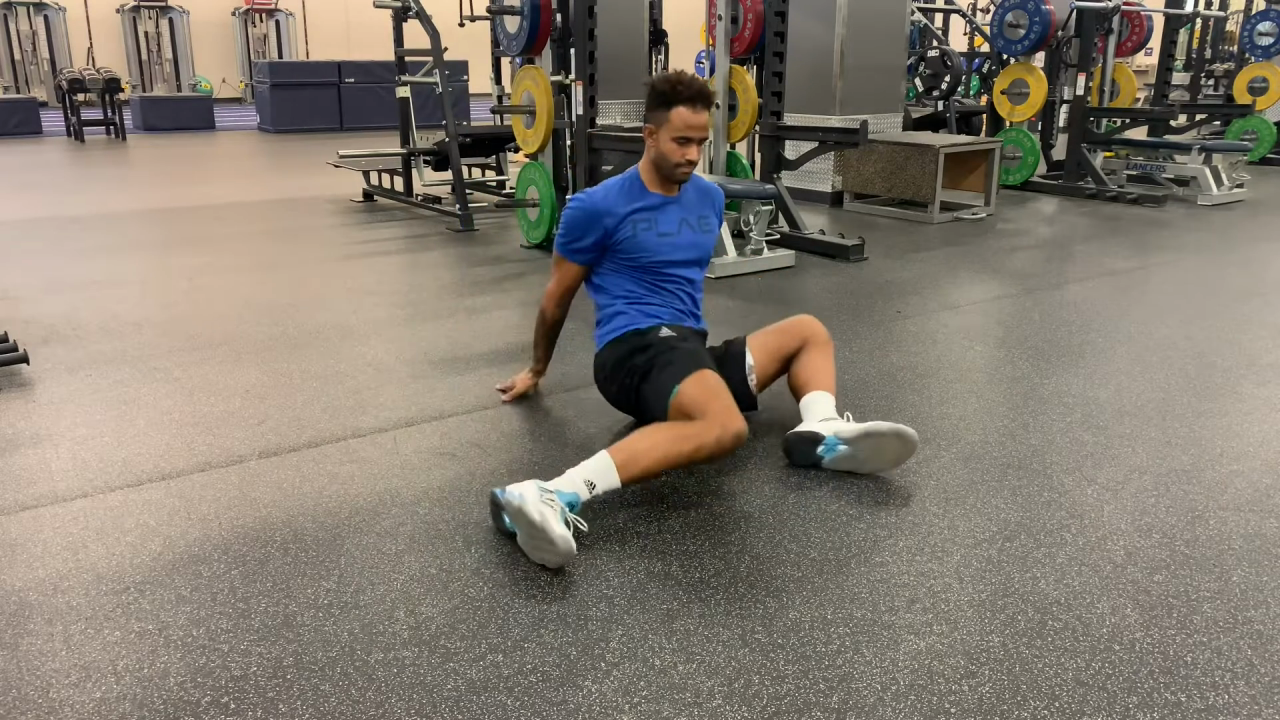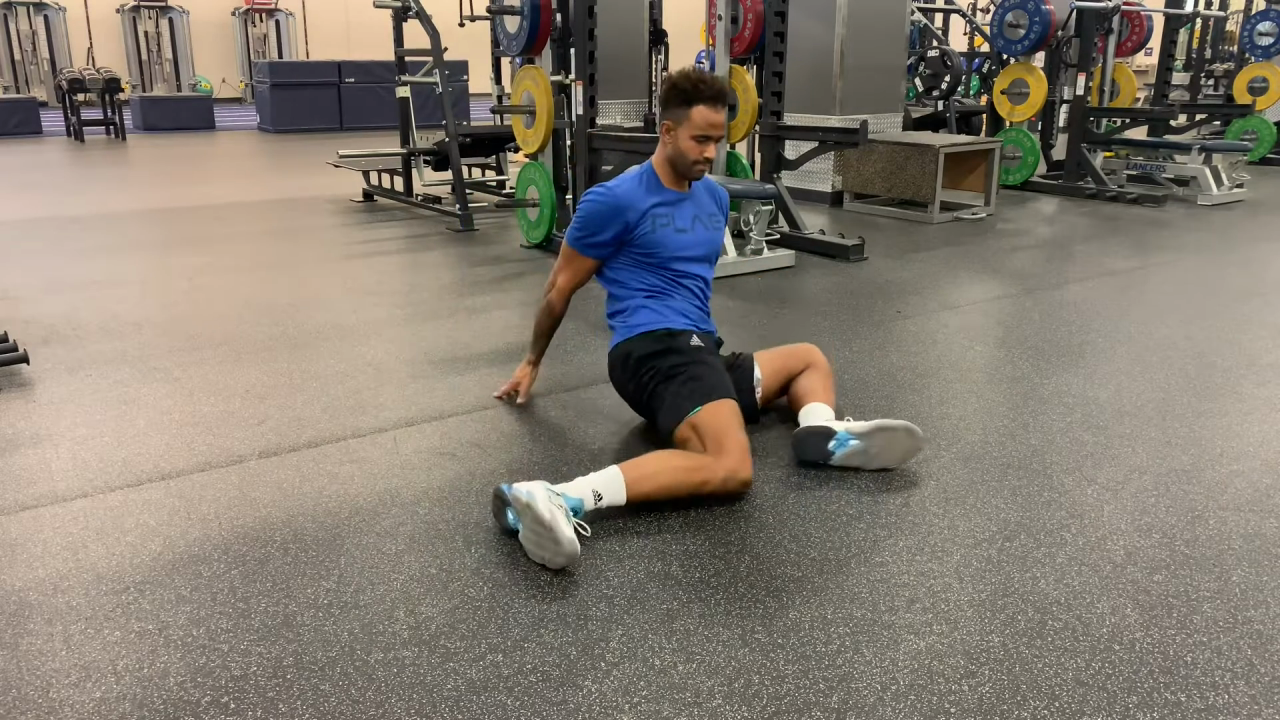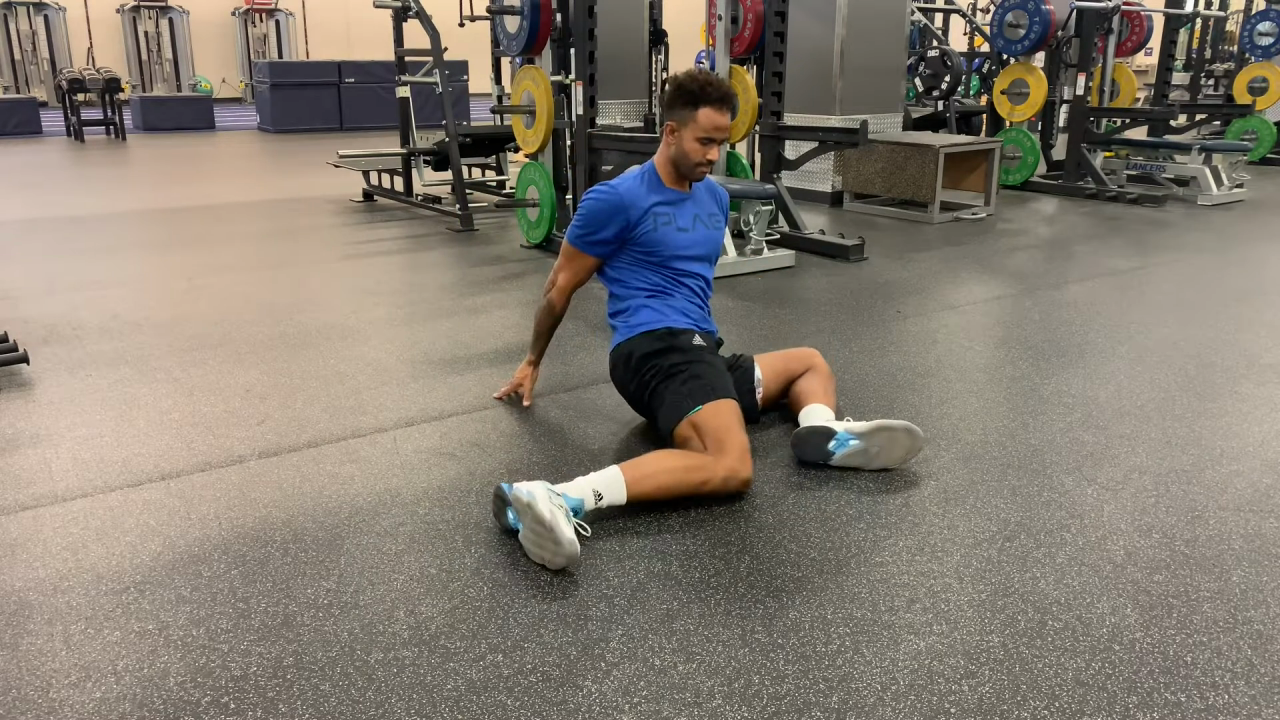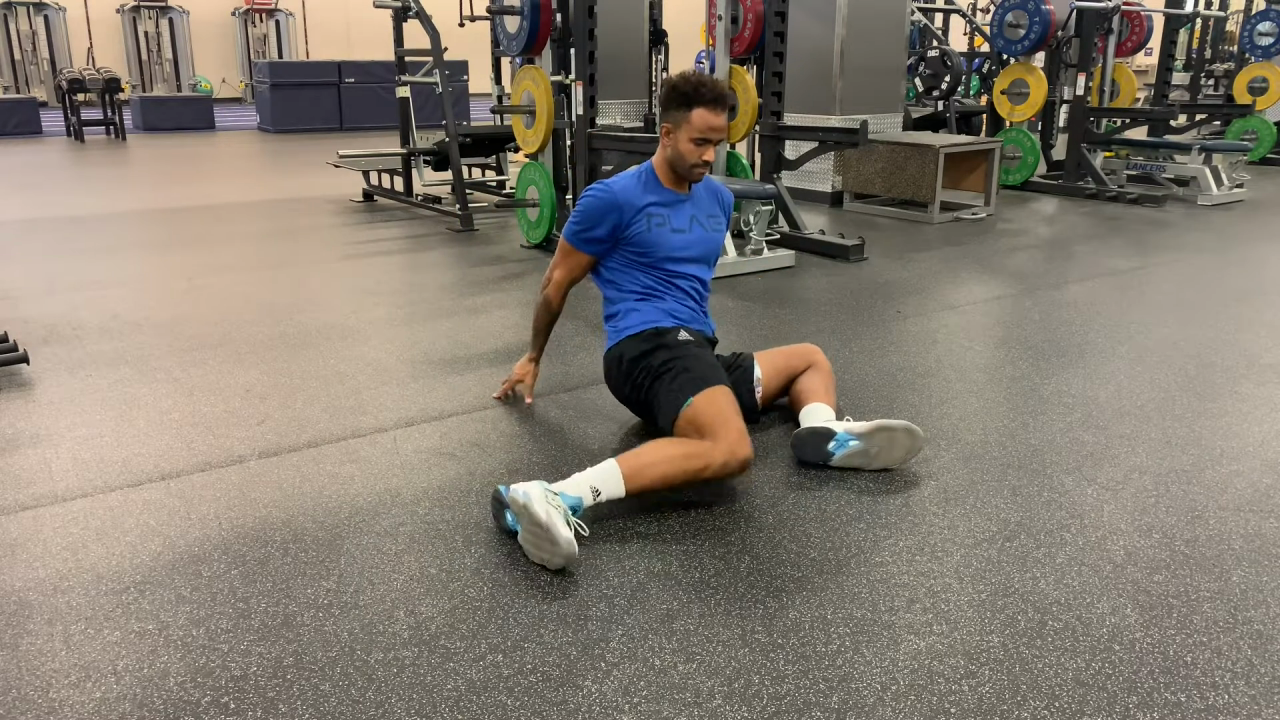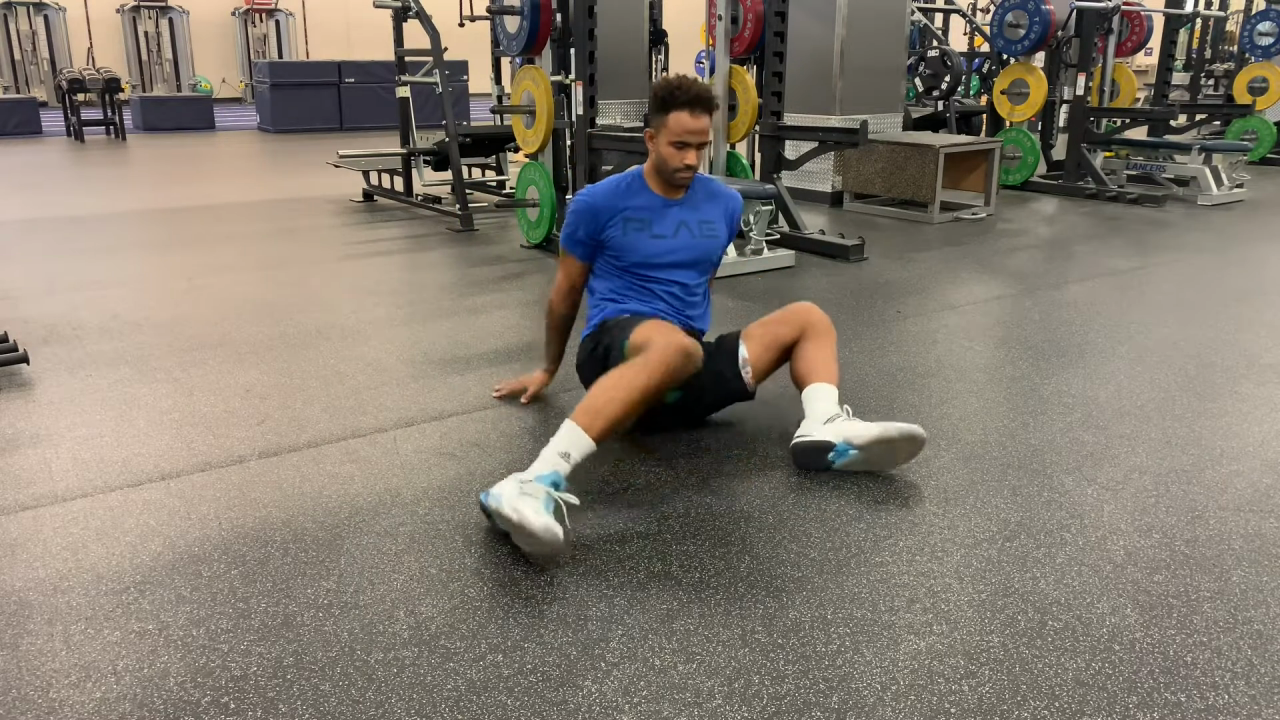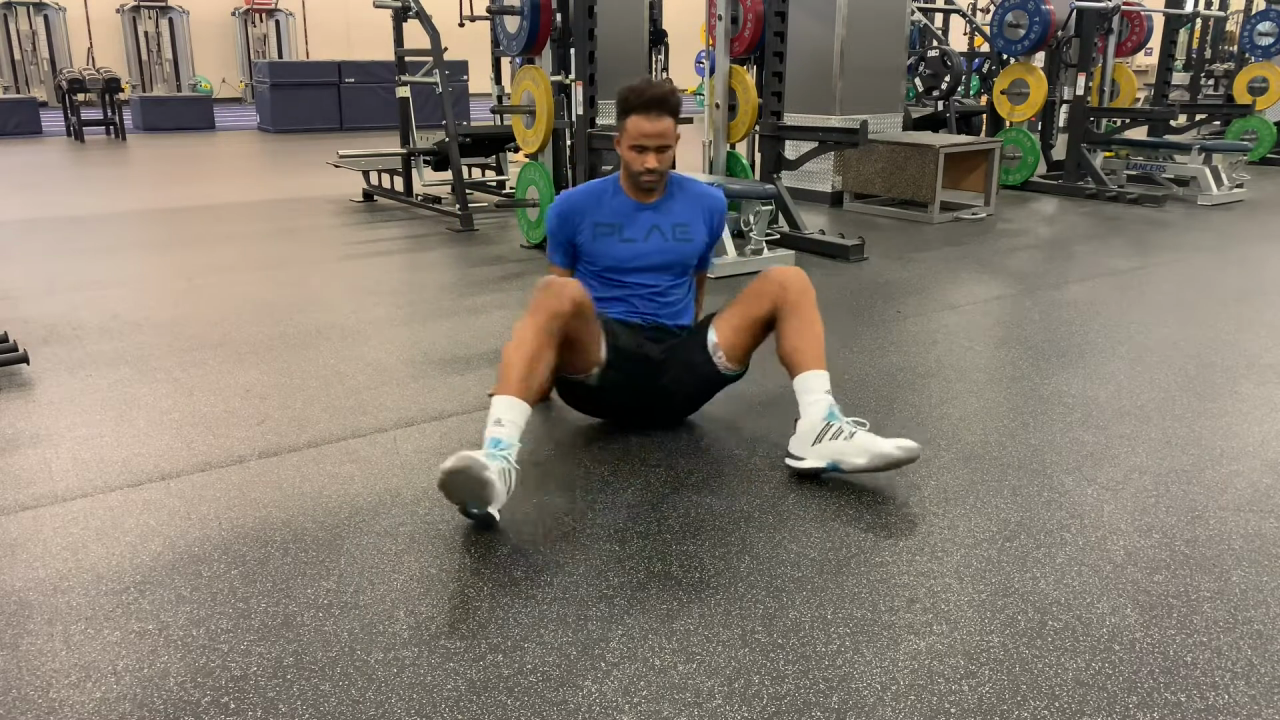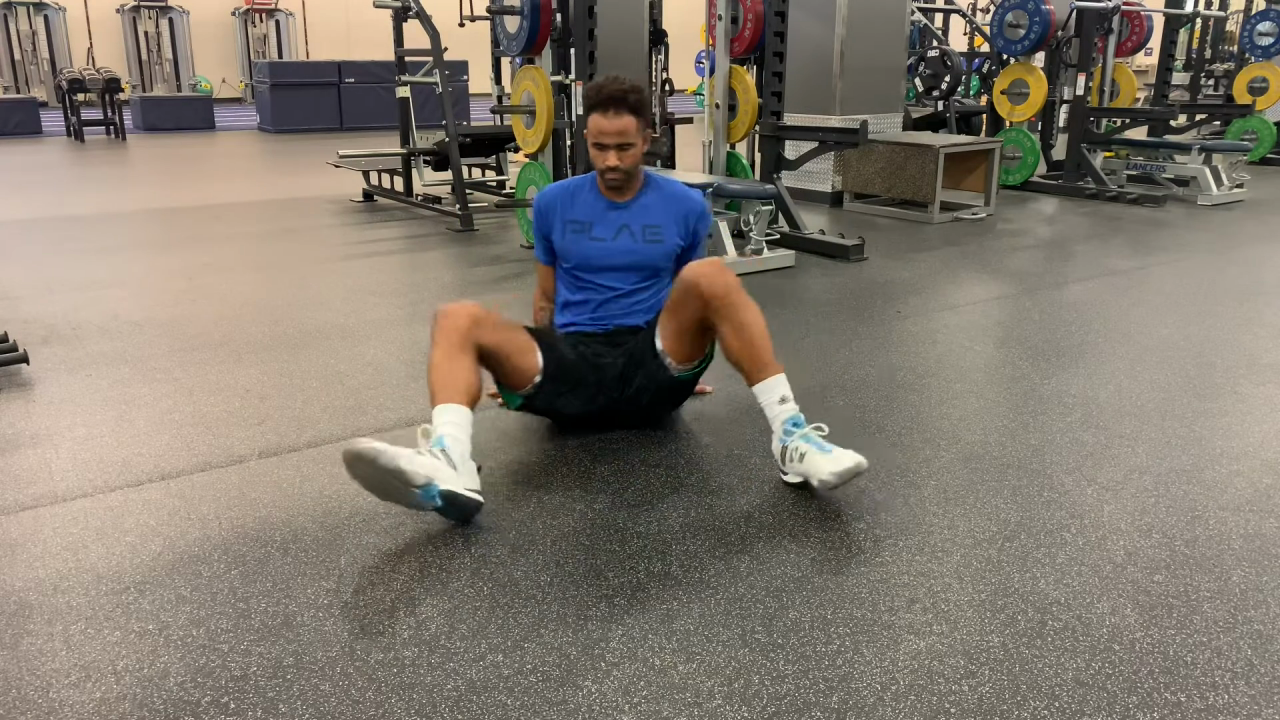
dt=0.3s
person 1, frame 1
left shoulder: (709, 199)
right shoulder: (598, 206)
right elbow: (557, 295)
right wrist: (536, 369)
left hip: (688, 349)
right hip: (635, 350)
left knee: (808, 331)
right knee: (725, 429)
left ankle: (823, 431)
right ankle: (553, 496)
person 1, frame 2
left shoulder: (714, 198)
right shoulder: (615, 201)
right elbow: (561, 287)
right wrist: (532, 362)
left hip: (694, 351)
right hip: (658, 351)
left knee: (811, 359)
right knee: (729, 471)
left ankle: (826, 435)
right ankle: (558, 501)
person 1, frame 3
left shoulder: (715, 198)
right shoulder: (617, 200)
right elbow: (561, 285)
right wrist: (532, 362)
left hip: (696, 351)
right hip: (660, 350)
left knee: (810, 363)
right knee: (729, 470)
left ankle: (825, 434)
right ankle: (560, 500)
person 1, frame 4
left shoulder: (718, 199)
right shoulder: (614, 198)
right elbow: (557, 281)
right wrist: (533, 357)
left hip: (692, 352)
right hip: (649, 349)
left knee: (810, 358)
right knee: (728, 452)
left ankle: (827, 434)
right ankle: (555, 499)
person 1, frame 5
left shoulder: (725, 203)
right shoulder: (599, 203)
right elbow: (565, 290)
right wrist: (548, 369)
left hip: (689, 350)
right hip: (618, 348)
left knee: (808, 319)
right knee: (674, 348)
left ankle: (826, 433)
right ankle: (537, 485)
person 1, frame 6
left shoulder: (706, 205)
right shoulder: (574, 207)
right elbow: (570, 296)
right wrist: (541, 370)
left hip: (678, 368)
right hip: (602, 368)
left knee: (787, 280)
right knee: (554, 293)
left ankle: (820, 433)
right ankle: (497, 463)
person 1, frame 7
left shoulder: (685, 207)
right shoulder: (554, 204)
left wrist: (681, 368)
right wrist: (534, 374)
left hip: (651, 371)
right hip: (574, 367)
left knee: (710, 277)
right knee: (457, 318)
left ankle: (793, 437)
right ankle: (448, 471)
